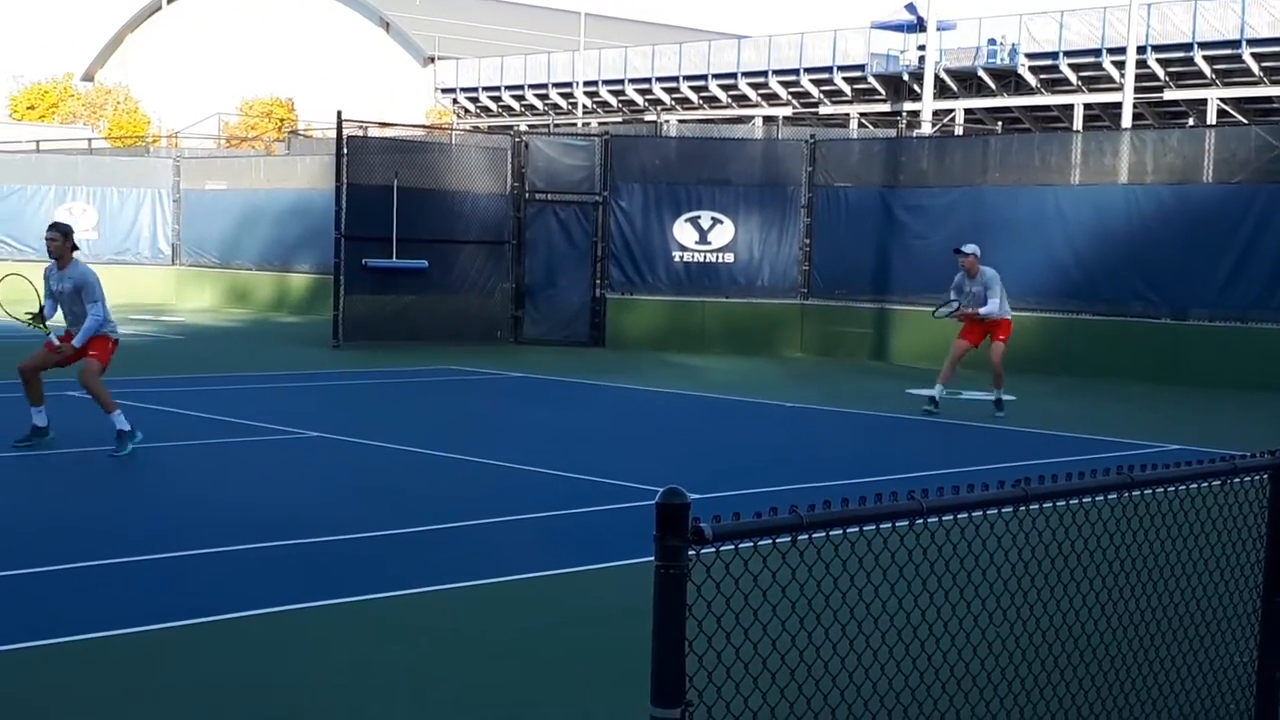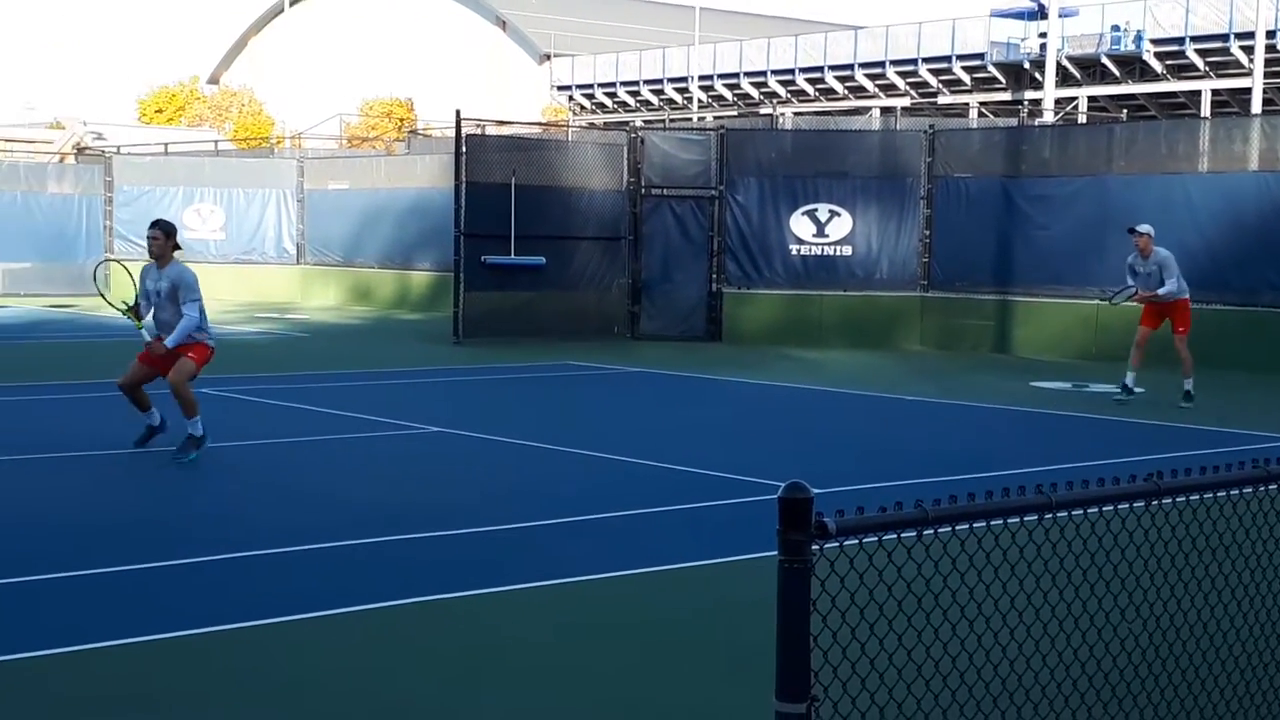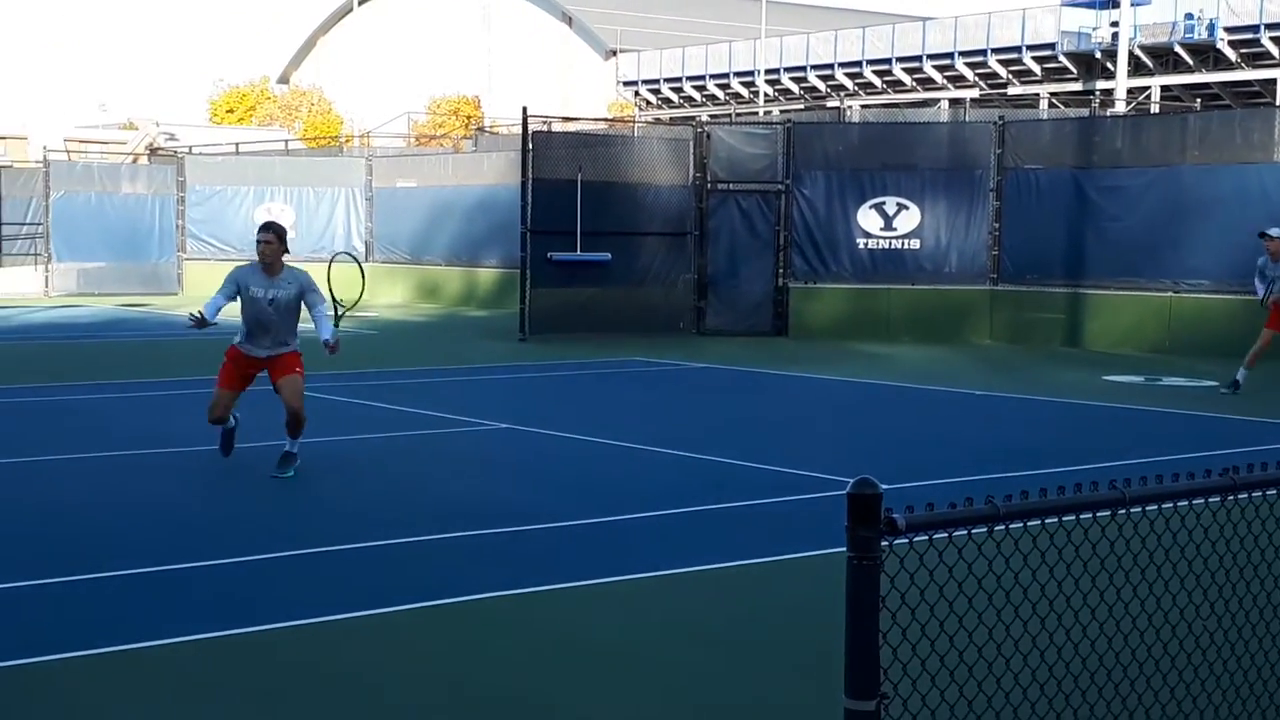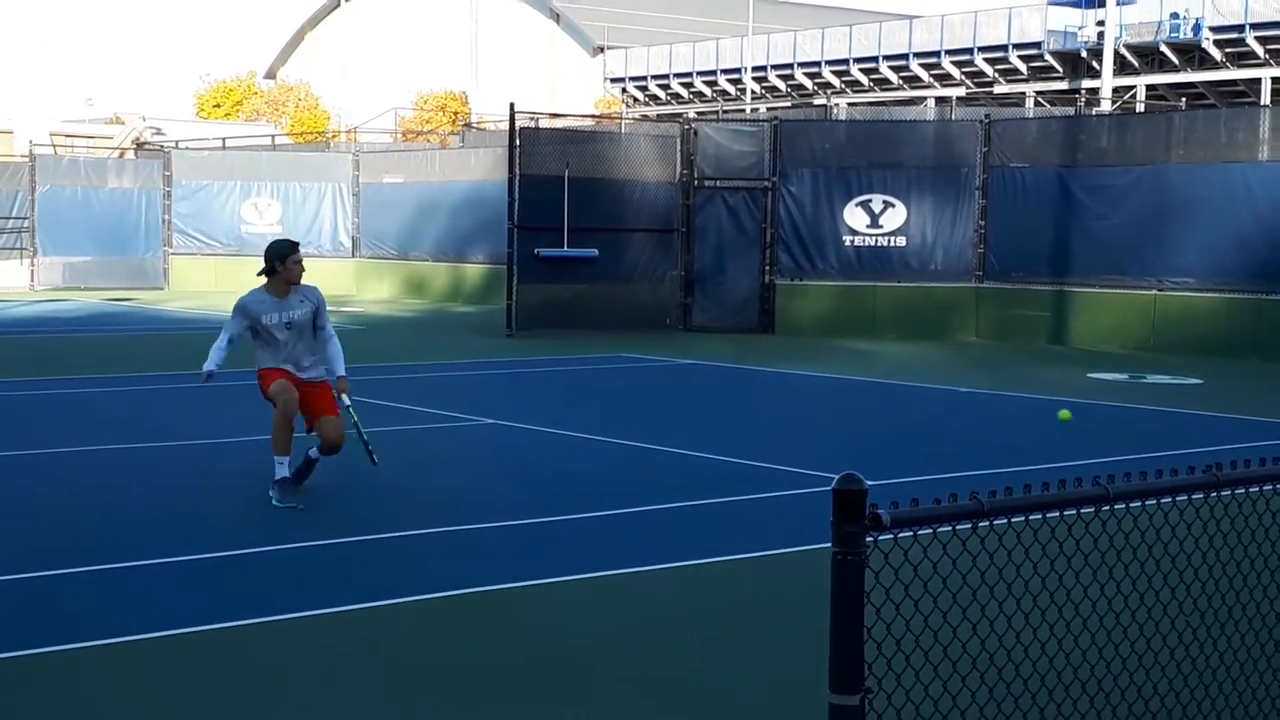
dt=0.4s
person 1, frame 1
left shoulder: (84, 275)
right shoulder: (49, 272)
left elbow: (96, 316)
right elbow: (50, 302)
left wrist: (75, 345)
right wrist: (42, 315)
left hip: (100, 334)
right hip: (74, 334)
left knee: (86, 378)
right knee: (26, 368)
left ankle: (125, 430)
right ankle: (40, 427)
person 1, frame 2
left shoulder: (184, 275)
right shoulder: (147, 271)
left elbow: (192, 318)
right elbow: (144, 305)
left wrist: (167, 345)
right wrist: (137, 312)
left hip: (196, 342)
right hip: (165, 341)
left knee: (175, 381)
right knee: (126, 383)
left ankle: (196, 434)
right ankle: (155, 422)
person 1, frame 3
left shoulder: (301, 279)
right shoulder: (242, 274)
left elbow: (320, 312)
right elbow: (216, 301)
left wrist: (328, 338)
right wrist: (204, 318)
left hip: (285, 353)
right hip: (245, 351)
left knee: (295, 407)
right knee: (216, 415)
left ankle: (291, 453)
right ankle: (230, 423)
person 1, frame 4
left shoulder: (311, 296)
right shoulder: (250, 303)
left elbow: (329, 336)
right elbow: (225, 340)
left wrist: (340, 375)
right wrist: (210, 367)
left hip: (314, 377)
right hip: (275, 374)
left knee: (334, 442)
right knee: (289, 397)
left ankle: (312, 455)
right ankle: (281, 480)
